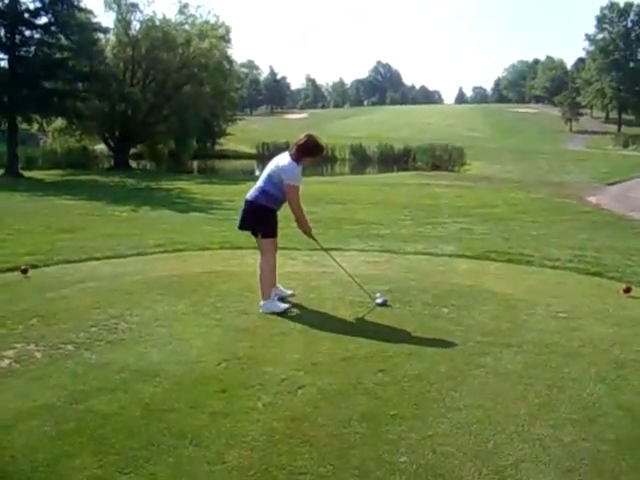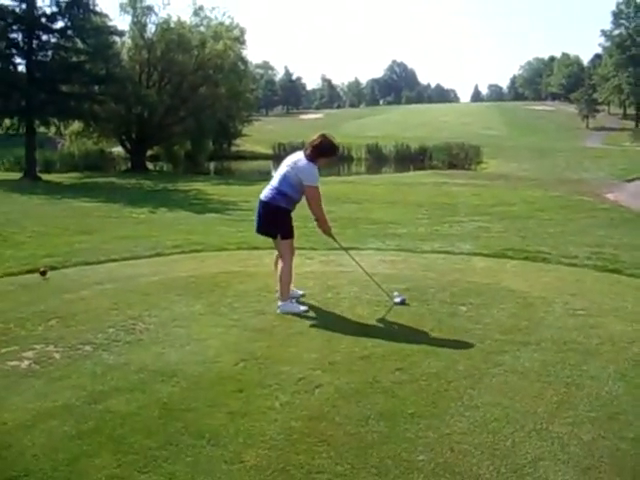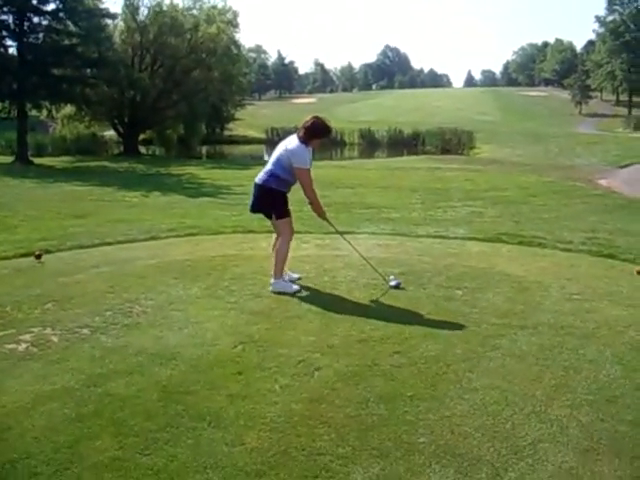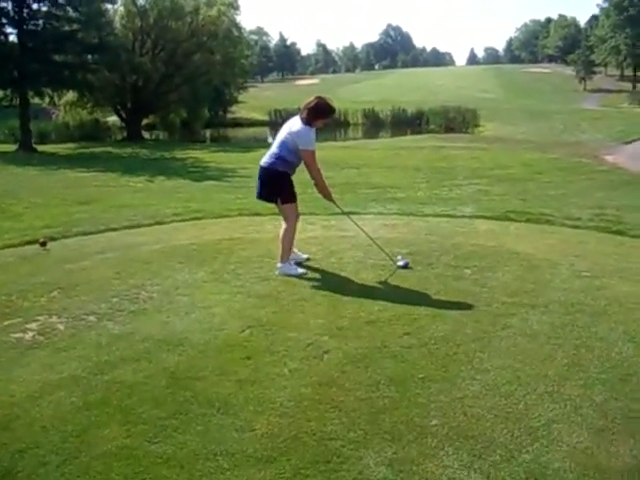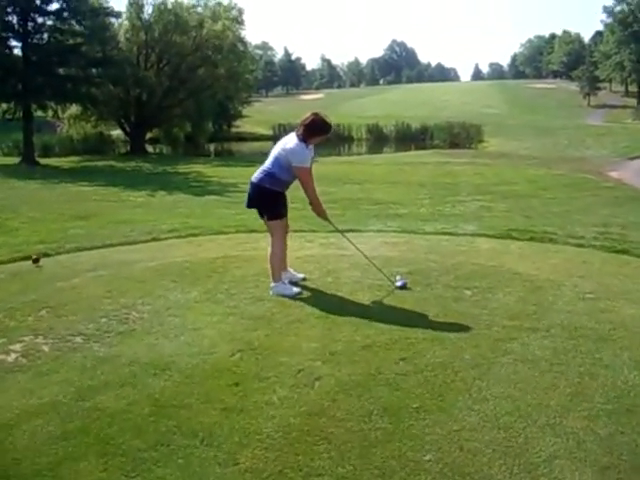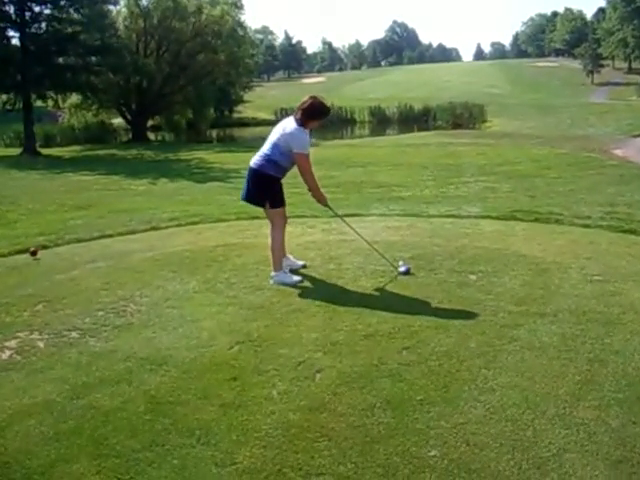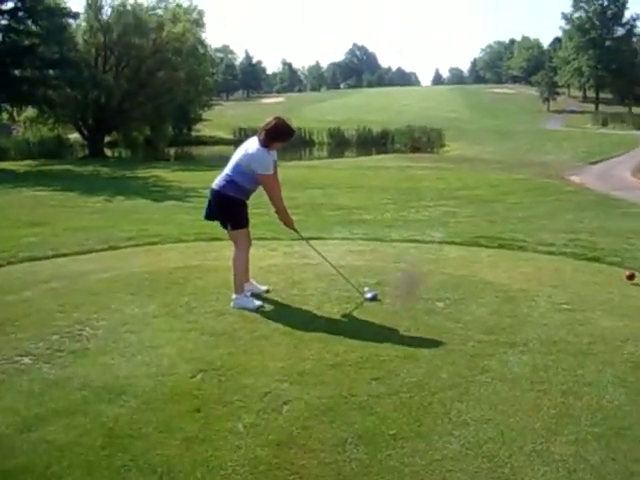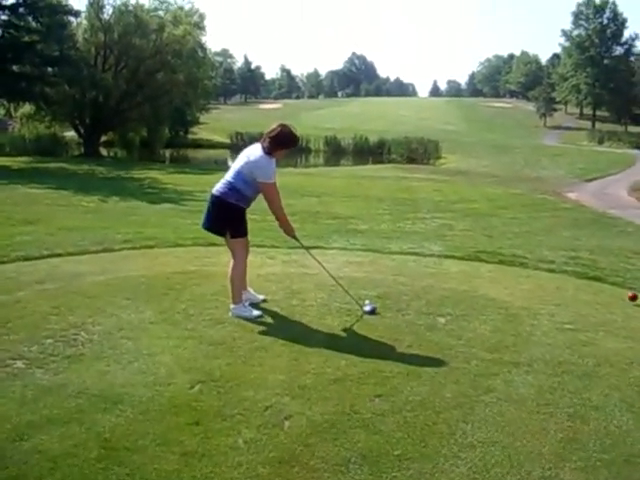
dt=0.4s
person 1, frame 1
left shoulder: (290, 160)
right shoulder: (290, 167)
left elbow: (293, 198)
right elbow: (293, 201)
left wrist: (301, 220)
right wrist: (304, 224)
left hip: (264, 206)
right hip: (260, 207)
left knee: (271, 250)
right knee: (268, 254)
left ankle: (273, 288)
right ankle: (267, 301)
person 1, frame 2
left shoulder: (299, 157)
right shoulder: (308, 169)
left elbow: (312, 197)
right elbow: (314, 202)
left wrist: (319, 220)
right wrist: (324, 225)
left hip: (271, 204)
right hip: (276, 208)
left knee: (284, 251)
right knee: (287, 255)
left ankle: (284, 289)
right ankle: (284, 302)
person 1, frame 3
left shoulder: (299, 143)
right shoulder: (299, 150)
left elbow: (307, 179)
right elbow: (306, 184)
left wrist: (314, 203)
right wrist: (318, 208)
left hip: (273, 189)
right hip: (270, 190)
left knee: (283, 232)
right knee: (286, 234)
left ankle: (280, 272)
right ankle: (277, 280)
person 1, frame 4
left shoulder: (300, 123)
right shoulder: (304, 132)
left elbow: (310, 162)
right elbow: (312, 165)
left wrist: (319, 184)
right wrist: (324, 190)
left hip: (275, 171)
right hip: (276, 173)
left knee: (292, 215)
right knee: (291, 218)
left ankle: (289, 252)
right ankle: (284, 264)
person 1, frame 5
left shoulder: (303, 143)
right shoulder: (297, 149)
left elbow: (308, 176)
right elbow: (306, 183)
left wrist: (314, 202)
right wrist: (318, 208)
left hip: (274, 189)
right hip: (265, 189)
left knee: (283, 231)
right knee: (277, 236)
left ankle: (284, 271)
right ankle: (277, 283)
person 1, frame 6
left shoulder: (294, 124)
right shoulder: (298, 134)
left elbow: (305, 165)
right elbow: (305, 169)
left wrist: (313, 189)
right wrist: (318, 194)
left hip: (265, 174)
right hip: (264, 176)
left knee: (280, 220)
right knee: (278, 223)
left ankle: (283, 258)
right ankle: (278, 272)
person 1, frame 7
left shoulder: (265, 148)
right shoulder: (259, 154)
left elbow: (274, 181)
right elbow: (271, 189)
left wrist: (281, 210)
right wrist: (285, 216)
left hip: (234, 196)
right hip: (227, 197)
left knee: (244, 242)
right knee: (242, 245)
left ankle: (246, 283)
right ankle: (239, 296)
person 1, frame 8
left shoulder: (260, 151)
right shoulder: (262, 162)
left elbow: (273, 190)
right elbow: (272, 199)
left wrist: (282, 220)
right wrist: (286, 225)
left hip: (231, 203)
right hip: (227, 204)
left knee: (243, 250)
right knee: (240, 255)
left ankle: (243, 291)
right ankle: (237, 305)
